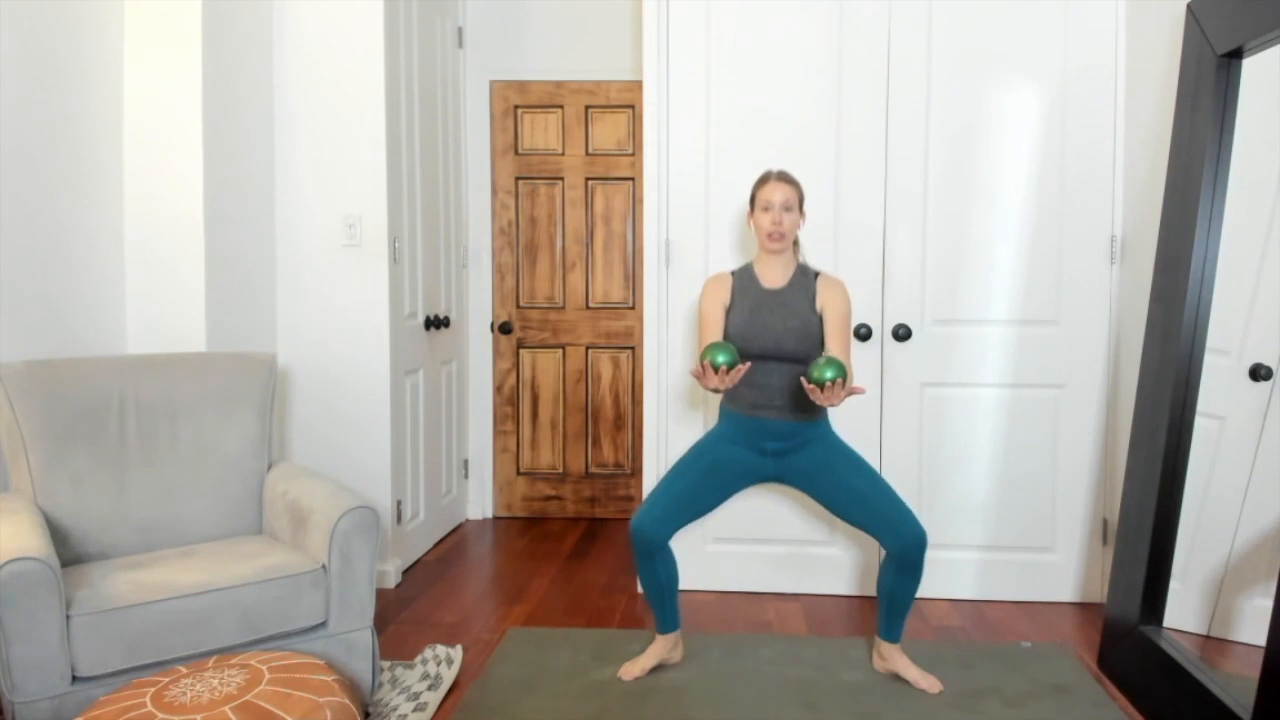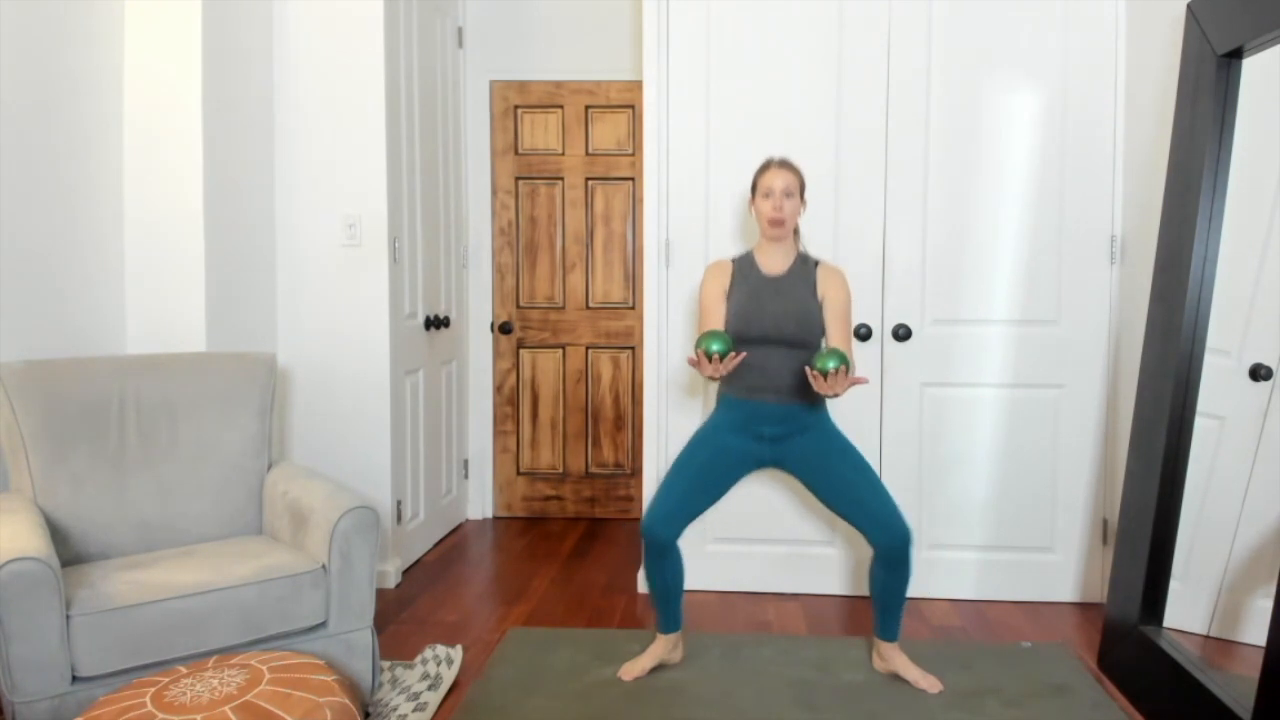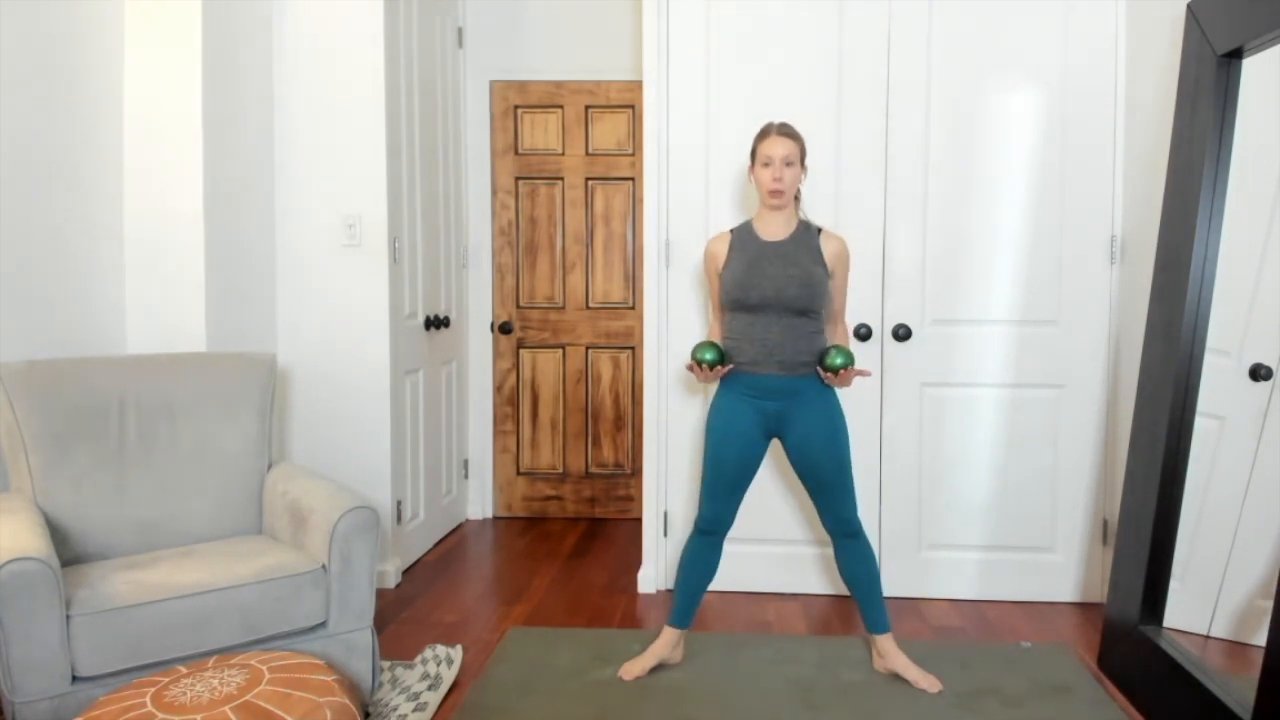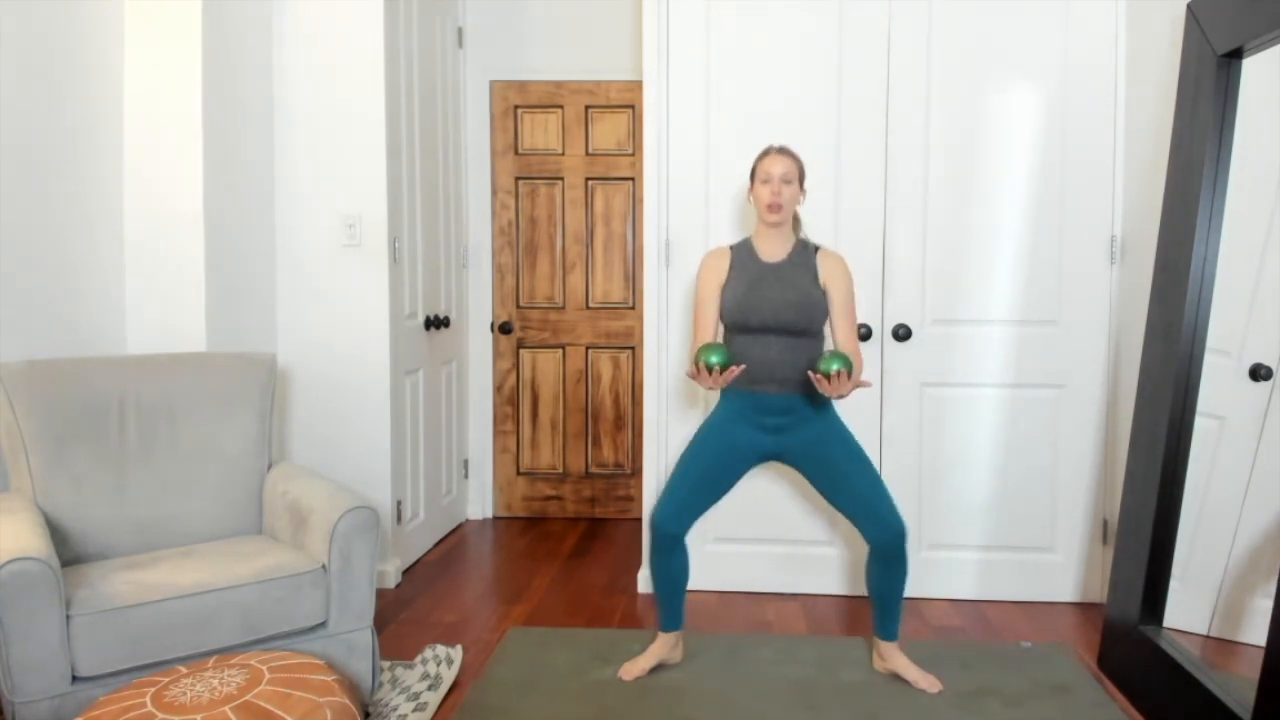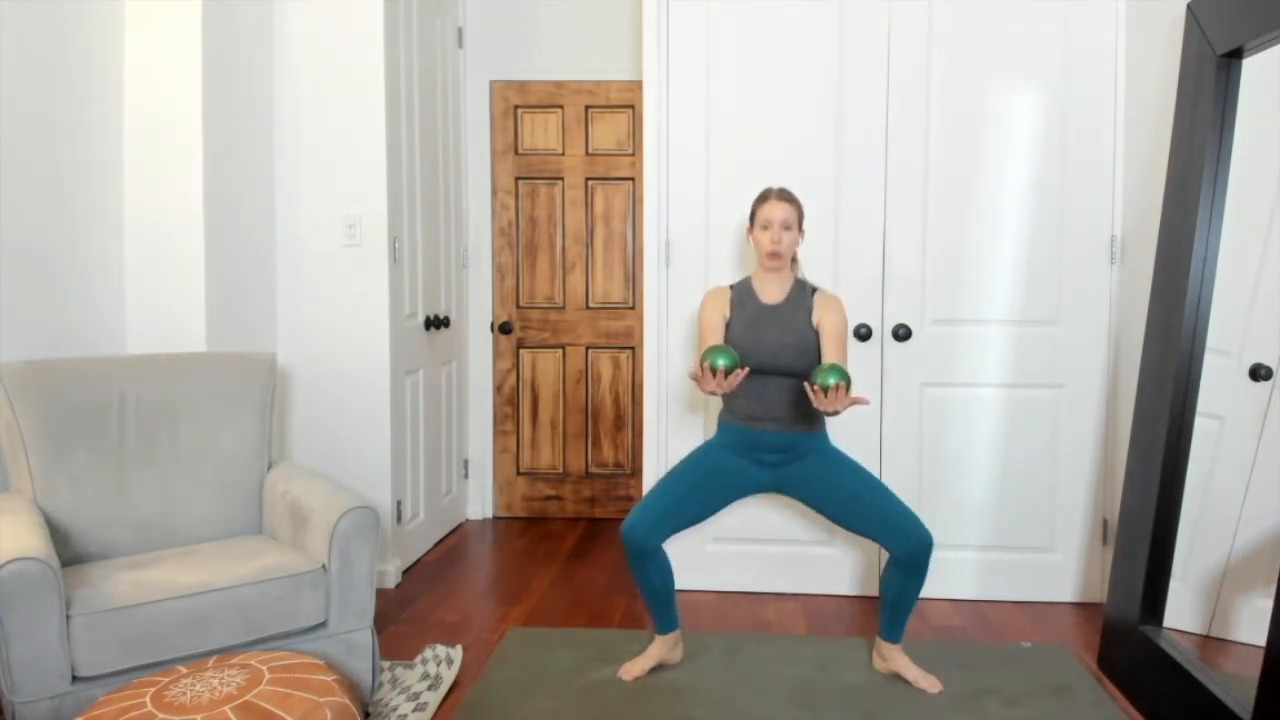
dt=0.7s
person 1, frame 1
left shoulder: (827, 290)
right shoulder: (721, 287)
left elbow: (840, 369)
right elbow: (709, 365)
left wrist: (834, 391)
right wrist: (715, 380)
left hip: (809, 439)
right hip: (737, 436)
left knee: (908, 537)
right knee: (646, 529)
left ankle: (888, 648)
right ankle: (667, 640)
person 1, frame 2
left shoulder: (827, 278)
right shoulder: (722, 274)
left elbow: (840, 359)
right elbow: (709, 350)
left wrist: (836, 381)
right wrist: (710, 368)
left hip: (806, 425)
right hip: (735, 422)
left knee: (891, 532)
right knee: (656, 527)
left ankle: (888, 649)
right ankle: (667, 641)
person 1, frame 3
left shoulder: (829, 247)
right shoulder: (722, 248)
left wrist: (843, 366)
right wrist: (707, 363)
left hip: (809, 398)
right hip: (740, 398)
left knee: (844, 523)
right knee: (711, 522)
left ankle: (885, 648)
right ankle: (670, 640)
person 1, frame 4
left shoulder: (828, 265)
right shoulder: (719, 263)
left elbow: (849, 350)
right elbow: (703, 345)
left wrist: (843, 381)
right wrist: (707, 373)
left hip: (810, 418)
right hip: (739, 415)
left knee: (889, 531)
right knee: (666, 522)
left ankle: (887, 648)
right ankle: (668, 640)
person 1, frame 5
left shoulder: (824, 306)
right shoulder: (720, 301)
left elbow: (836, 386)
right elbow: (710, 370)
left wrist: (835, 401)
right wrist: (713, 384)
left hip: (807, 452)
right hip: (734, 447)
left knee: (914, 541)
right knee: (638, 533)
left ankle: (889, 649)
right ankle: (667, 640)
